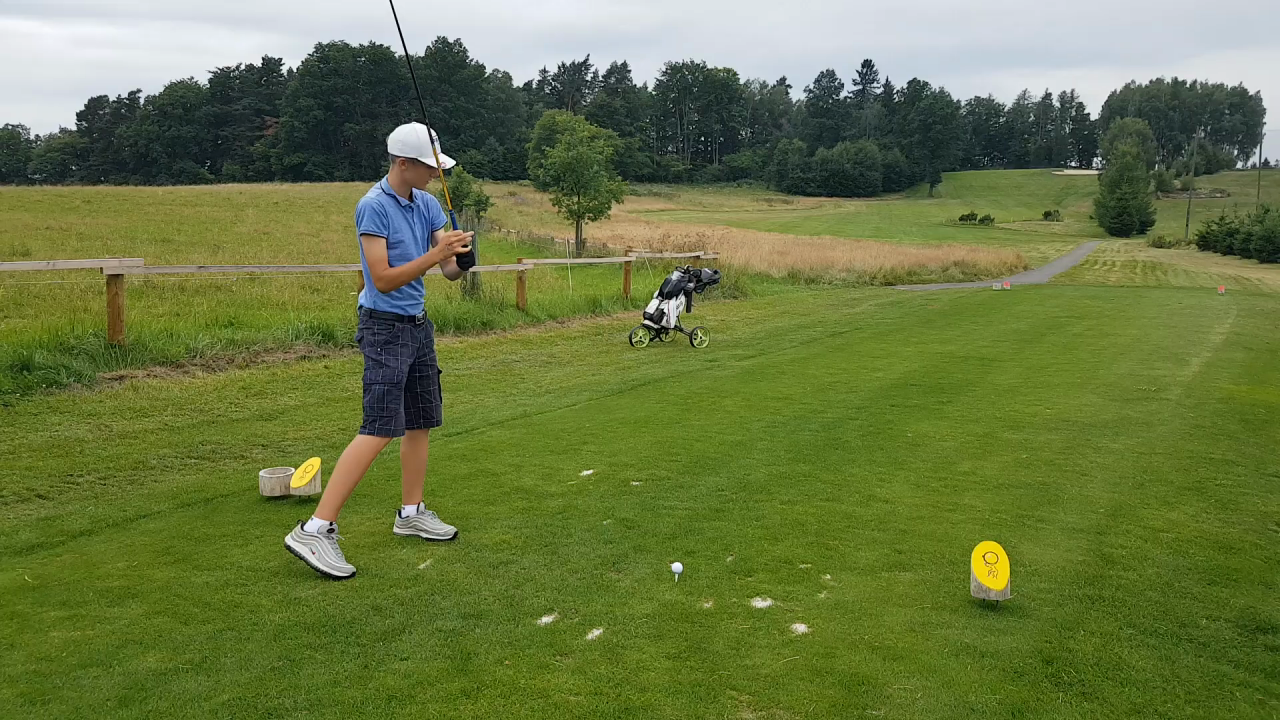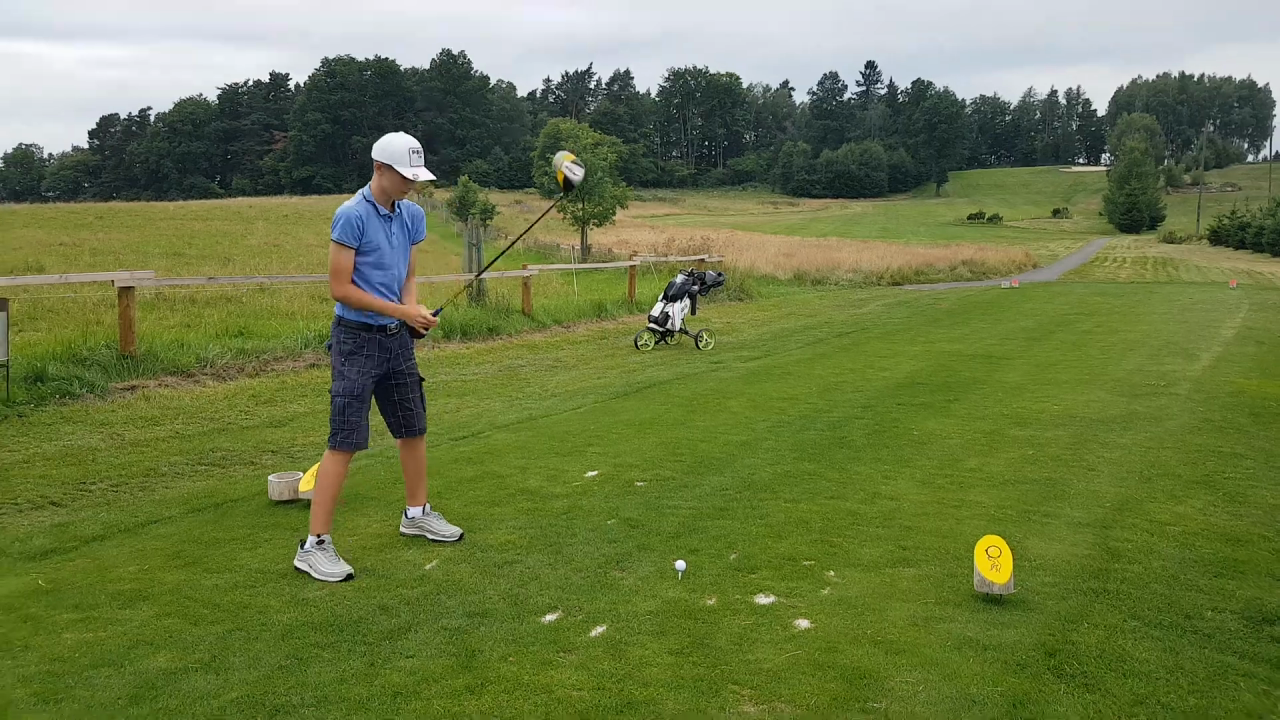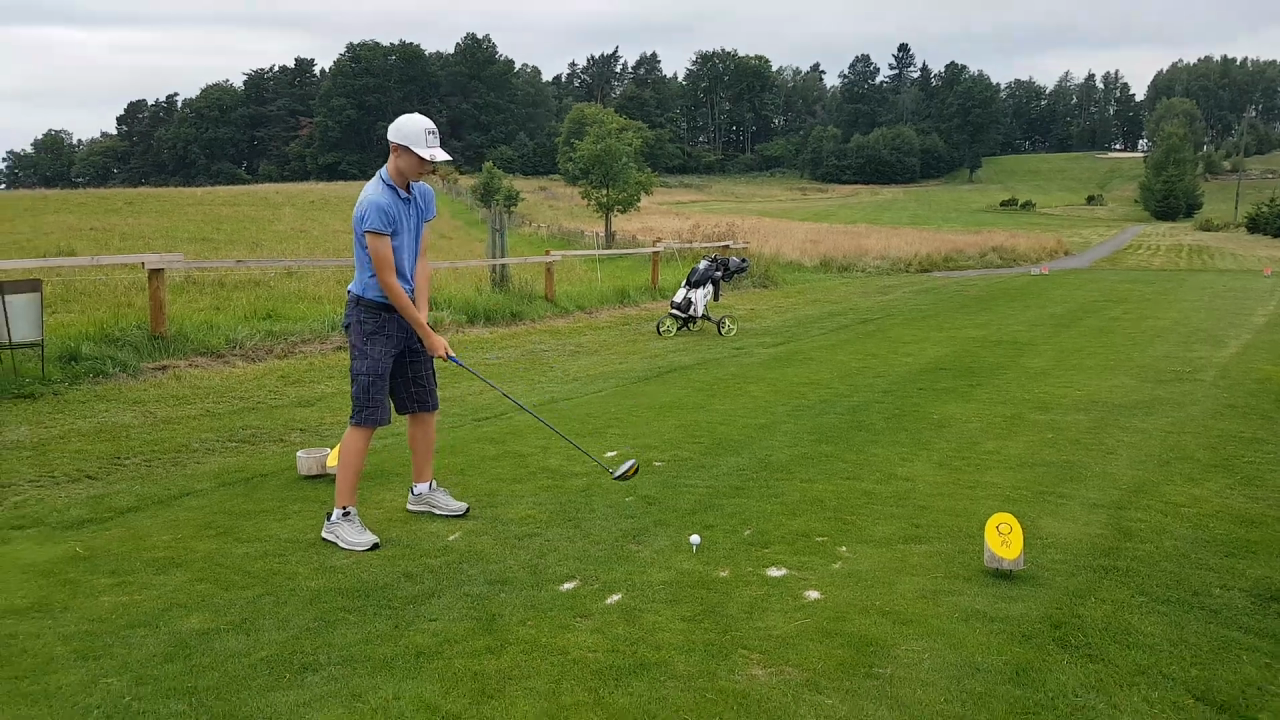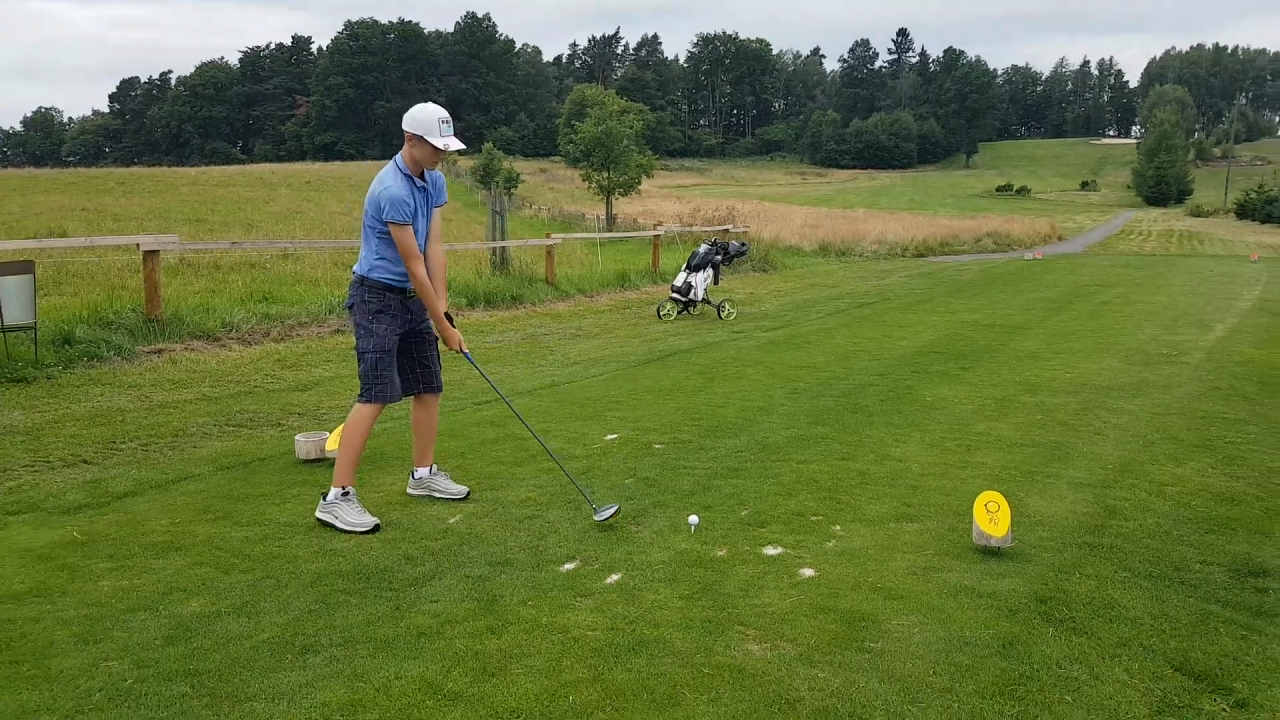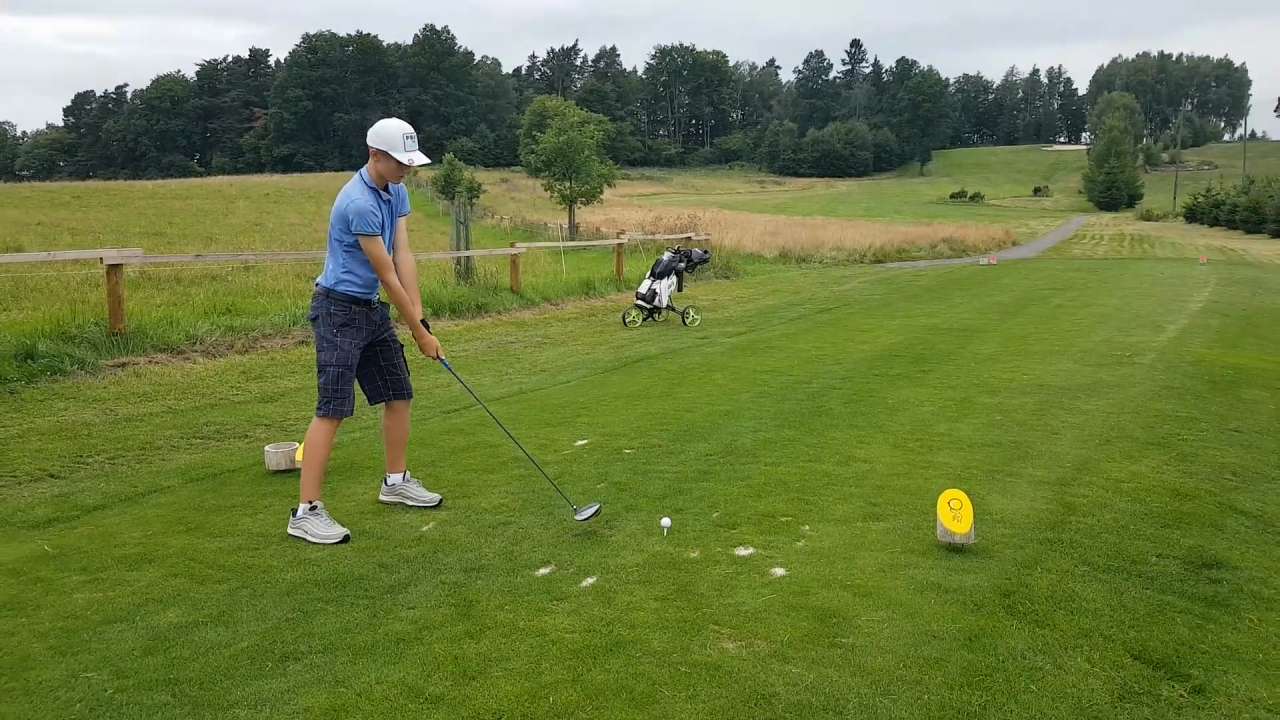
dt=0.3s
person 1, frame 1
left shoulder: (429, 204)
right shoulder: (373, 207)
left elbow: (448, 265)
right elbow: (382, 278)
left wrist: (456, 253)
right wrist: (433, 256)
left hip: (417, 325)
right hip: (383, 327)
left knee: (421, 422)
right knee: (378, 430)
left ankle: (411, 513)
right ankle: (316, 530)
person 1, frame 2
left shoulder: (412, 215)
right shoulder: (351, 216)
right elbow: (340, 288)
left wrist: (414, 311)
right wrist: (401, 312)
left hip: (394, 338)
right hip: (356, 338)
left knee: (412, 429)
right knee: (345, 441)
left ankle: (416, 513)
right ankle: (314, 544)
person 1, frame 3
left shoulder: (423, 195)
right shoulder: (377, 202)
left elbow: (419, 263)
right elbow: (386, 281)
left wrist: (425, 320)
right wrist: (426, 334)
left hip: (404, 316)
right hip: (372, 316)
left knee: (424, 406)
right knee: (367, 416)
left ankle: (423, 490)
right ankle: (340, 516)
person 1, frame 4
left shoulder: (434, 181)
right shoulder: (393, 191)
left elbow: (433, 248)
right elbow: (414, 266)
left wrist: (444, 311)
right wrist: (443, 325)
left hip: (409, 297)
right hip: (376, 297)
left knee: (428, 387)
right knee: (376, 394)
left ankle: (424, 474)
right ankle: (338, 496)
person 1, frame 5
left shoulder: (397, 192)
right shoulder: (359, 203)
left elbow: (403, 257)
right elbow: (387, 274)
left wrist: (420, 318)
right wrist: (419, 333)
left hip: (372, 308)
right hip: (340, 309)
left knee: (398, 395)
right knee: (333, 408)
left ankle: (396, 481)
right ankle: (306, 510)
